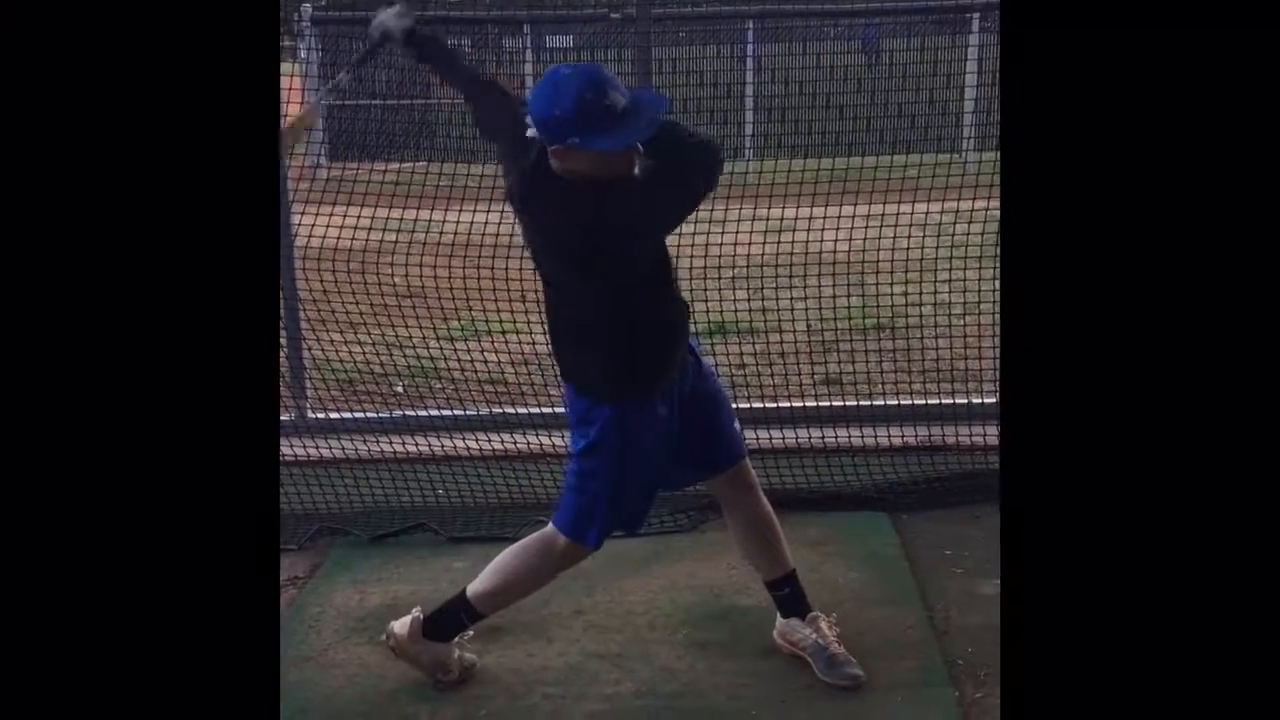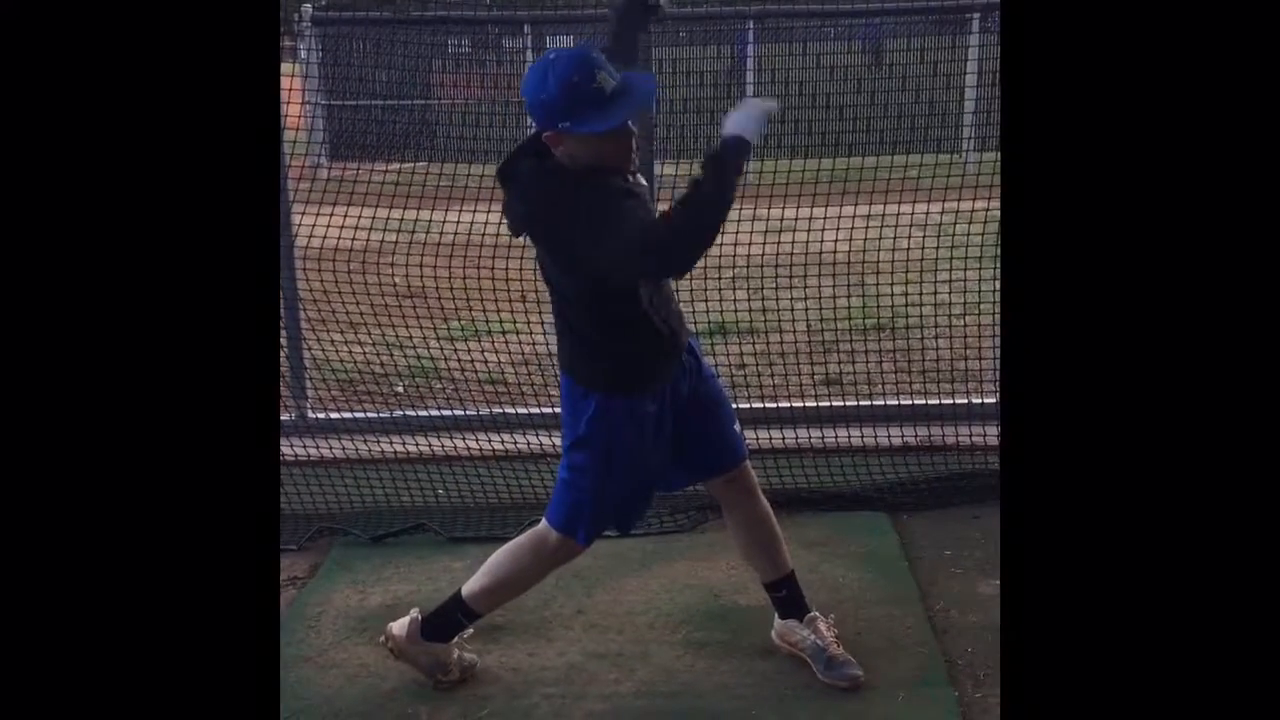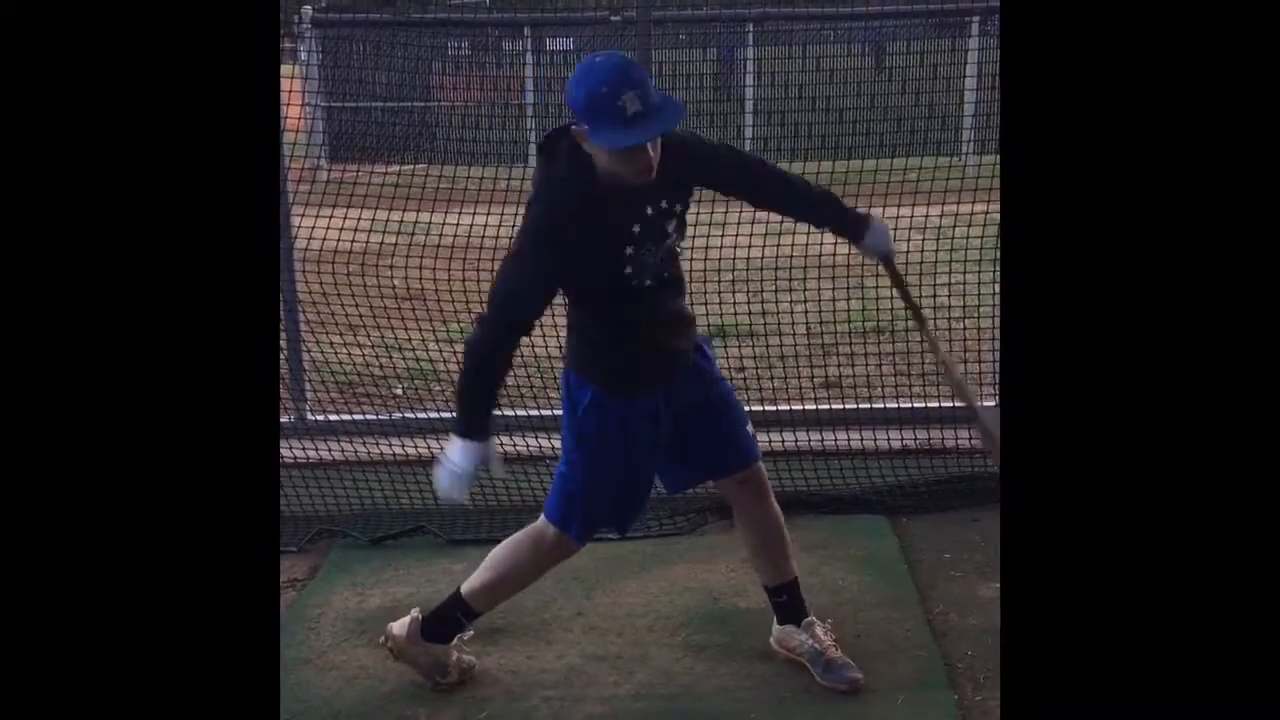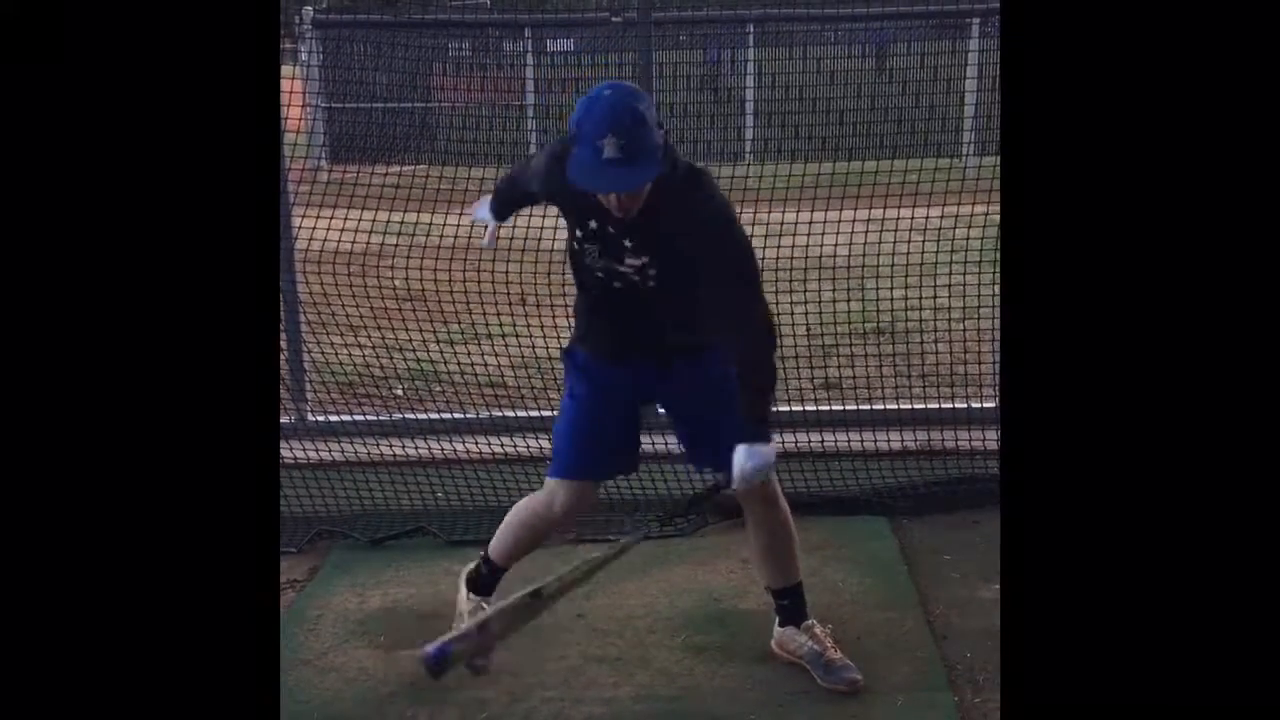
dt=0.3s
person 1, frame 1
left shoulder: (532, 159)
right shoulder: (611, 215)
left elbow: (487, 95)
right elbow: (700, 160)
left hip: (669, 362)
right hip: (622, 393)
left knee: (736, 482)
right knee: (573, 538)
left ankle: (797, 620)
right ankle: (428, 630)
person 1, frame 2
left shoulder: (585, 156)
right shoulder: (569, 206)
right elbow: (672, 251)
right wrist: (734, 139)
left hip: (669, 357)
right hip: (614, 388)
left knee: (737, 482)
right knee: (568, 535)
left ankle: (793, 619)
right ankle: (424, 631)
person 1, frame 3
left shoulder: (668, 157)
right shoulder: (563, 209)
left elbow: (755, 178)
right elbow: (503, 319)
left wrist: (853, 223)
right wrist: (469, 433)
left hip: (680, 357)
right hip: (611, 388)
left knee: (749, 484)
right knee: (565, 531)
left ankle: (794, 625)
right ankle: (426, 631)
person 1, frame 4
left shoulder: (700, 204)
right shoulder: (565, 166)
left elbow: (746, 317)
right elbow: (529, 175)
left wrist: (756, 429)
right wrist: (495, 206)
left hip: (694, 355)
right hip: (603, 356)
left knee: (759, 484)
right knee: (566, 498)
left ankle: (794, 626)
right ankle: (478, 586)
